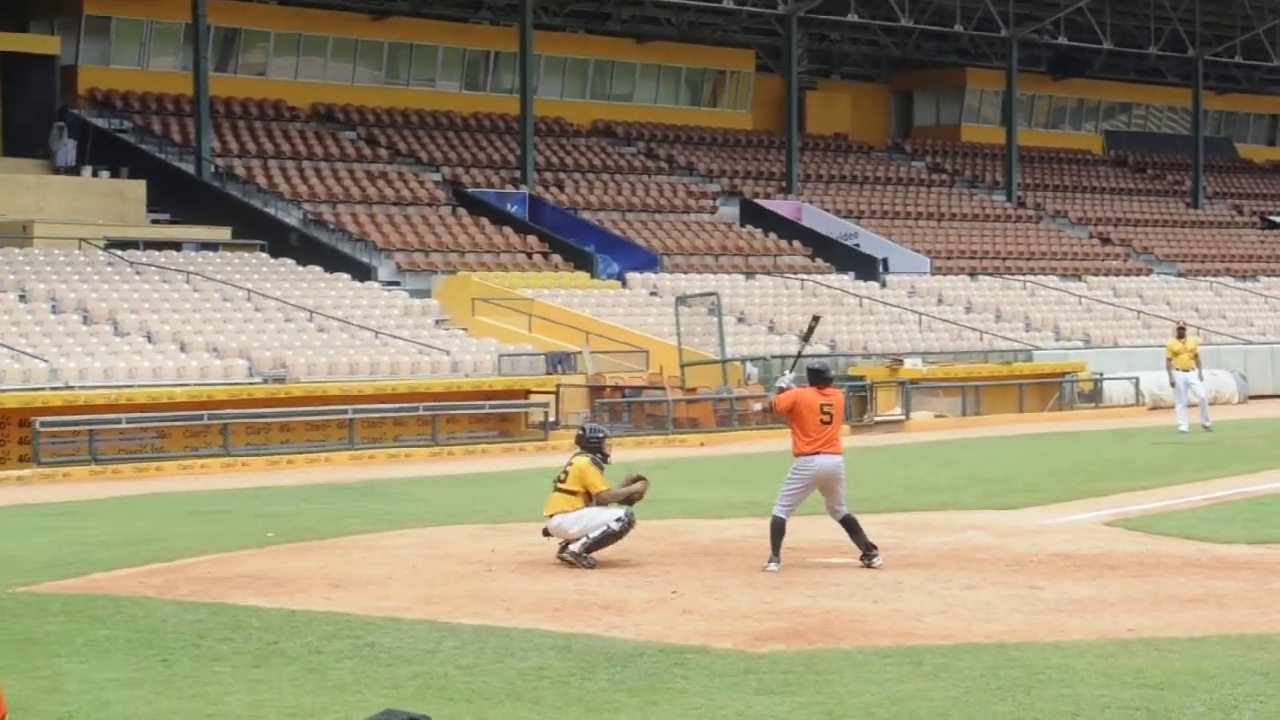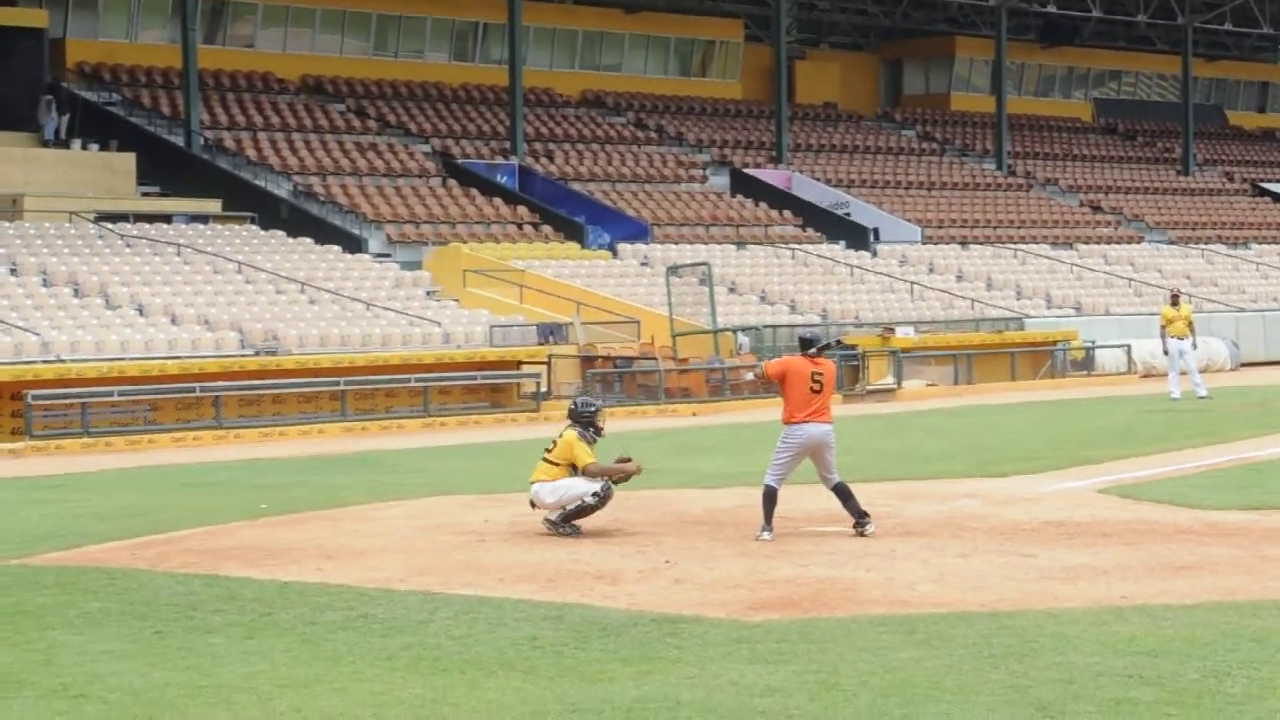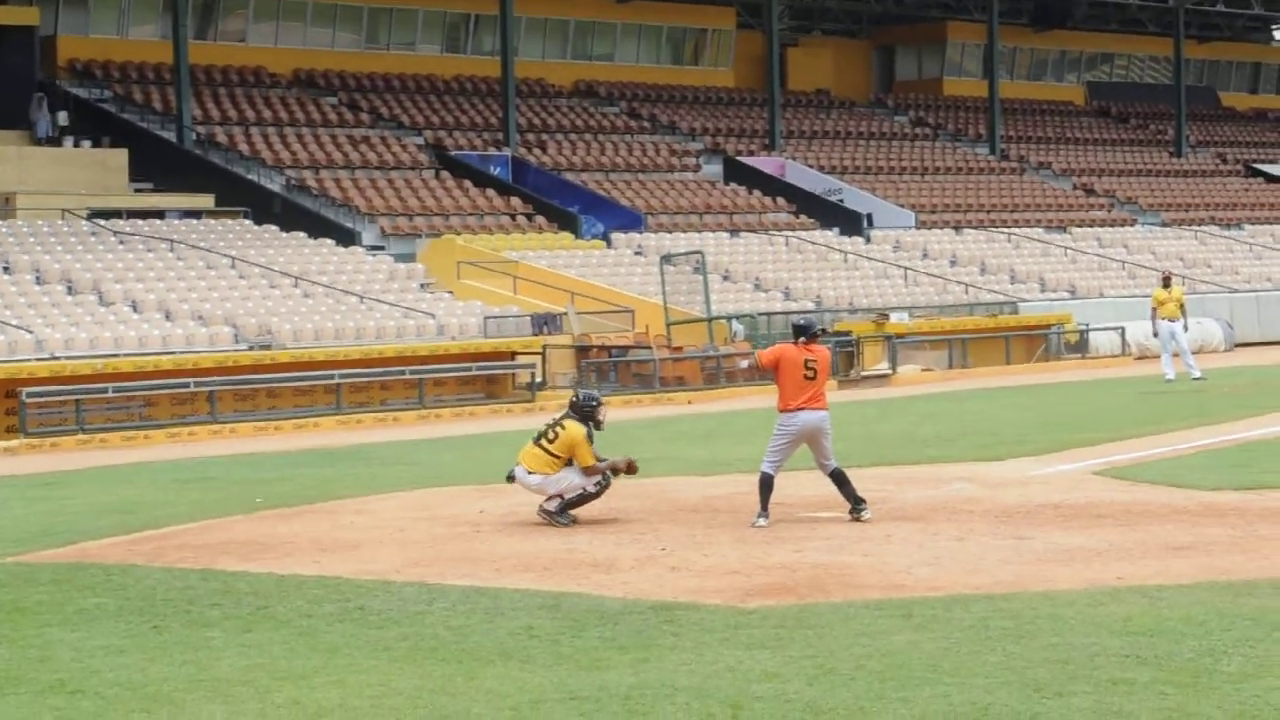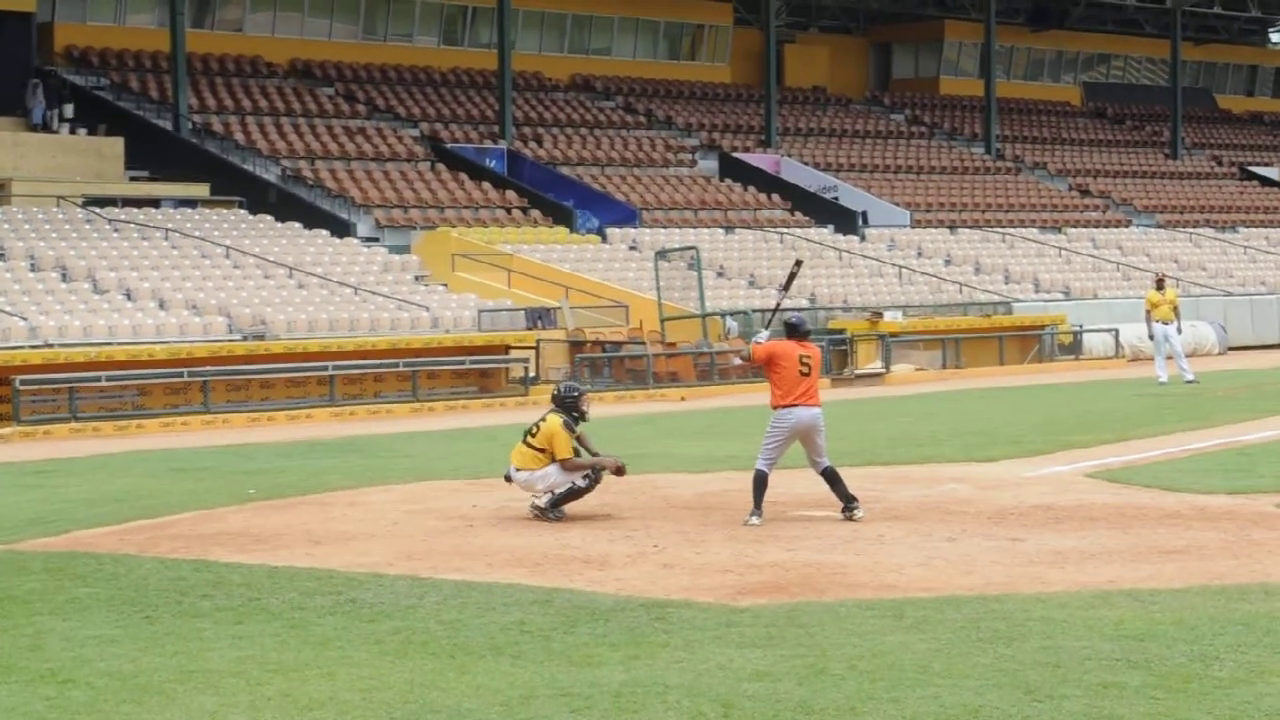
dt=0.7s
person 1, frame 1
left shoulder: (797, 396)
right shoulder: (839, 397)
left elbow: (768, 406)
left wrist: (780, 387)
right wrist: (790, 387)
left hip: (808, 463)
right hip: (835, 462)
left knee: (781, 510)
right knee: (839, 511)
left ankle: (774, 560)
right ankle: (871, 554)
person 1, frame 2
left shoulder: (789, 363)
right shoulder: (831, 367)
left elbow: (759, 373)
left wrist: (775, 363)
left hip: (797, 431)
right hip: (825, 430)
left knee: (773, 479)
right knee: (832, 479)
left ankle: (767, 528)
right ankle: (863, 521)
person 1, frame 3
left shoulder: (783, 351)
right shoulder: (825, 353)
left elbow: (752, 363)
left wrist: (768, 352)
left hip: (792, 419)
right hip: (820, 416)
left knee: (769, 466)
right knee: (829, 465)
left ankle: (763, 514)
right ankle: (859, 507)
person 1, frame 4
left shoulder: (776, 347)
right shoulder: (816, 351)
left elbow: (745, 356)
left wrist: (758, 341)
left hip: (787, 415)
right hip: (814, 413)
left knee: (764, 463)
right knee: (821, 463)
left ankle: (756, 513)
right ankle: (852, 506)
